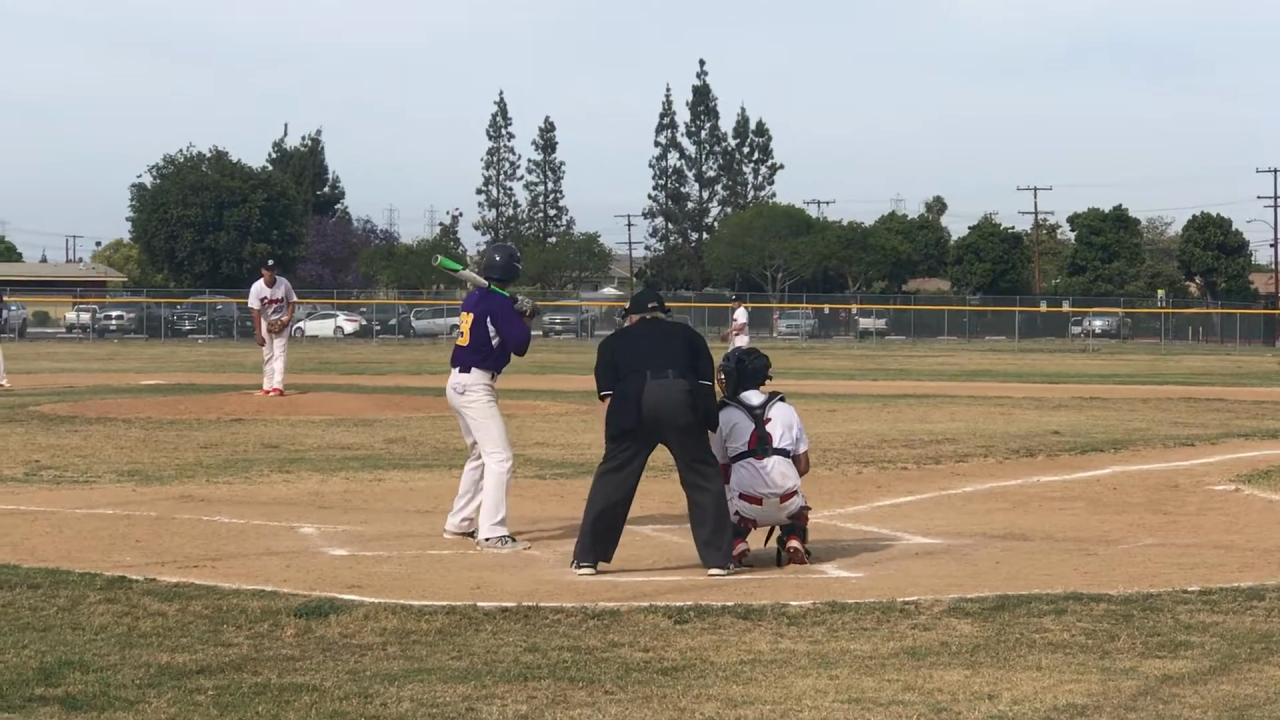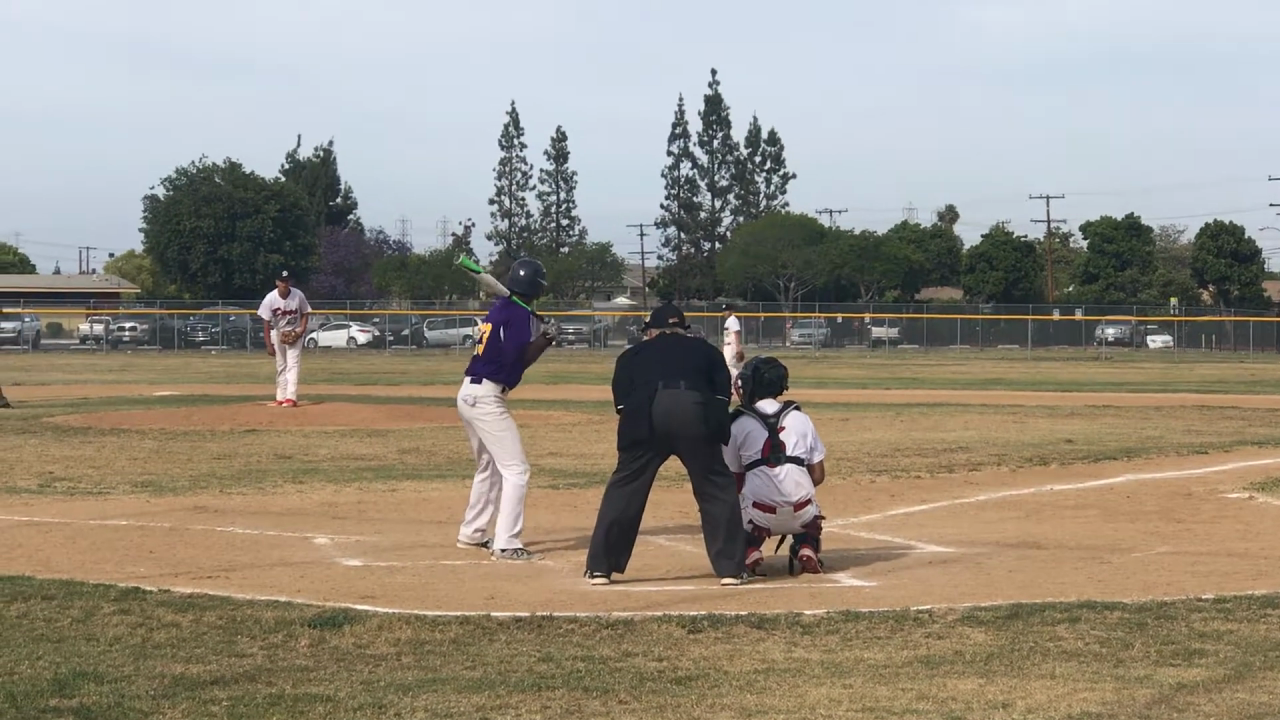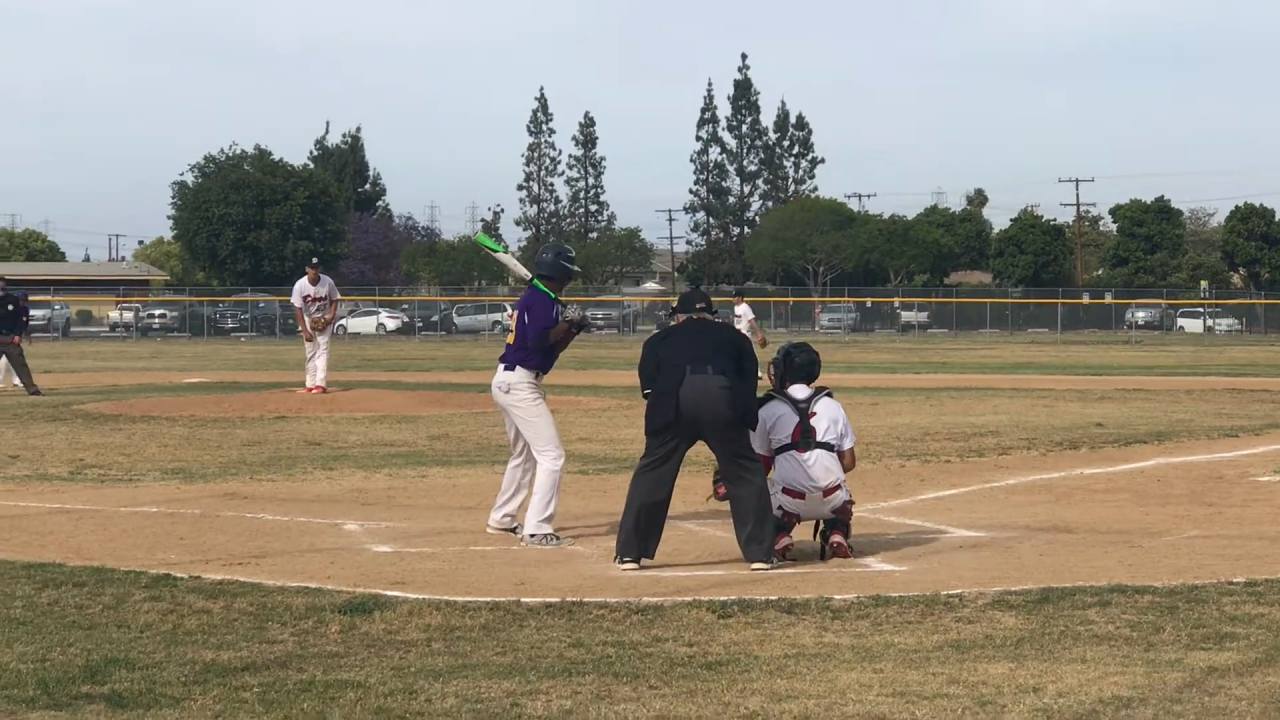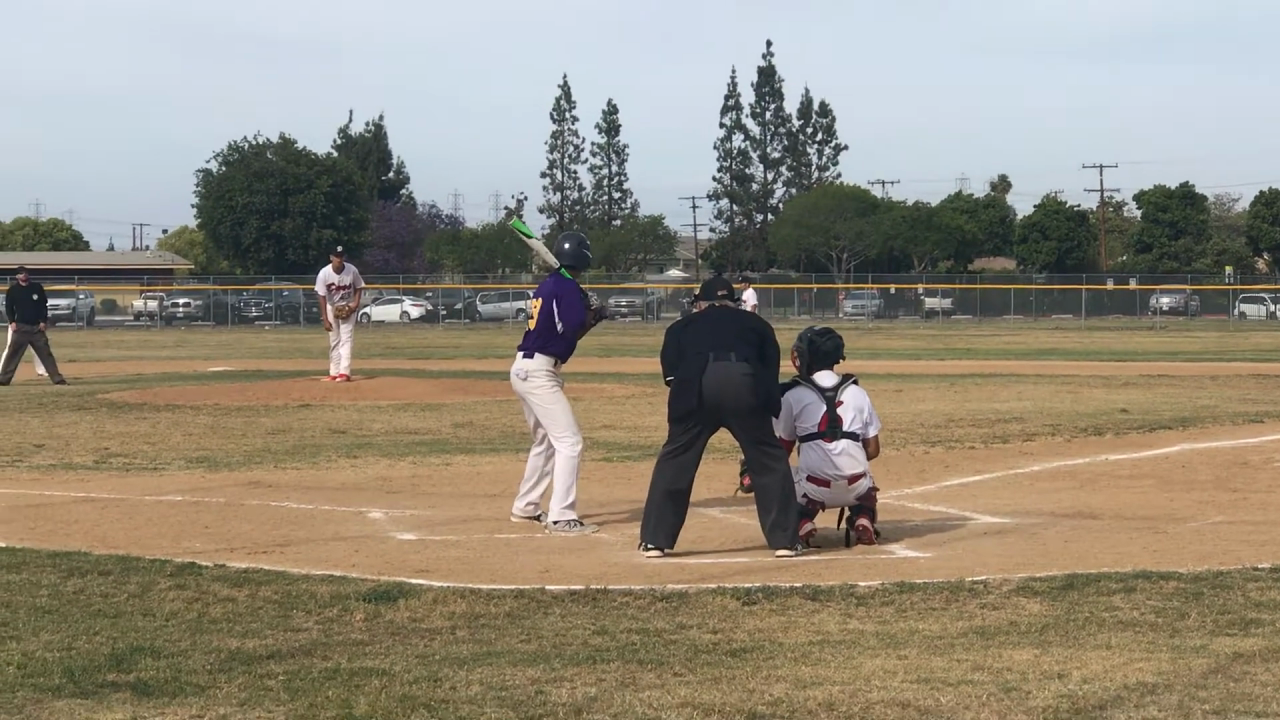
dt=0.4s
person 1, frame 1
left shoulder: (473, 298)
right shoulder: (500, 302)
right elbow: (519, 347)
left wrist: (516, 315)
right wrist: (526, 319)
left hip: (459, 382)
right hip: (475, 385)
left knee: (480, 456)
right knee: (499, 458)
left ankle: (458, 523)
right ankle: (491, 534)
person 1, frame 2
left shoulder: (500, 309)
right shoulder: (519, 314)
right elbow: (516, 356)
left wrist: (543, 342)
right wrist: (542, 339)
left hip: (472, 394)
right hip: (486, 397)
left knee: (489, 467)
right knee: (516, 470)
left ankle: (472, 533)
right ankle: (507, 545)
person 1, frame 3
left shoulder: (533, 297)
right shoulder: (542, 299)
left elbow: (551, 348)
right elbow: (538, 341)
left wrist: (573, 329)
right wrist: (567, 322)
left hip: (509, 381)
right hip: (520, 384)
left knee: (525, 454)
right knee: (551, 455)
left ankle: (501, 519)
right ankle: (537, 530)
person 1, frame 4
left shoulder: (546, 286)
right shoulder: (568, 287)
right elbow: (573, 329)
left wrist: (592, 319)
right wrist: (592, 312)
left hip: (526, 368)
right hip: (538, 372)
left knee: (546, 441)
right knee: (569, 441)
left ankle: (525, 507)
right ankle: (561, 517)
person 2, frame 1
left shoulder: (613, 342)
right shoulder: (687, 334)
left elbow: (609, 397)
right elbow: (705, 384)
left wrist: (618, 445)
left hip: (633, 402)
right hip: (683, 397)
left knee: (612, 477)
right knee: (704, 477)
left ankle: (586, 557)
right ankle: (717, 559)
person 2, frame 2
left shoulder: (632, 354)
right shoulder: (706, 350)
left elbow: (624, 407)
right elbow: (721, 399)
left wrist: (637, 454)
left hip: (646, 412)
right hip: (695, 409)
left knee: (624, 486)
right knee: (718, 487)
left ankle: (599, 568)
right ankle: (731, 568)
person 2, frame 3
left shoulder: (658, 339)
right shoulder: (734, 336)
left elbow: (650, 390)
right elbow: (749, 383)
left wrist: (662, 428)
right wrist: (736, 428)
left hip: (674, 399)
right hip: (723, 396)
left knee: (651, 472)
right knee: (747, 472)
left ankle: (630, 553)
right ankle: (760, 553)
person 2, frame 4
left shoulder: (680, 327)
right shoulder: (756, 323)
left elbow: (671, 373)
right elbow: (771, 367)
left wrist: (686, 406)
right wrist: (767, 403)
left hip: (696, 387)
right hip: (745, 384)
left knee: (674, 460)
right knee: (770, 460)
left ankle: (654, 540)
right ankle: (784, 540)
person 3, frame 1
left shoulder: (724, 416)
right shoulder: (787, 410)
left elbow: (721, 473)
right elbow: (803, 466)
left hip: (746, 508)
right hip: (787, 506)
left ankle: (735, 542)
right ankle: (794, 541)
person 3, frame 2
left shoulder: (739, 425)
right shoulder: (802, 419)
left elbow: (734, 483)
right elbow: (818, 476)
left hip: (760, 516)
right hip: (802, 515)
left ankle: (749, 551)
right ankle: (807, 550)
person 3, frame 3
left shoulder: (768, 409)
right shoulder: (833, 405)
left elbow: (761, 466)
right elbow: (848, 463)
left hip: (790, 503)
right hip: (832, 501)
left ankle: (779, 537)
right ankle: (837, 536)
person 3, frame 4
left shoulder: (794, 395)
right shoulder: (858, 392)
left elbow: (782, 451)
right elbow: (872, 450)
left hip: (815, 489)
right hip: (856, 489)
left ankle: (802, 523)
right ankle: (862, 520)
